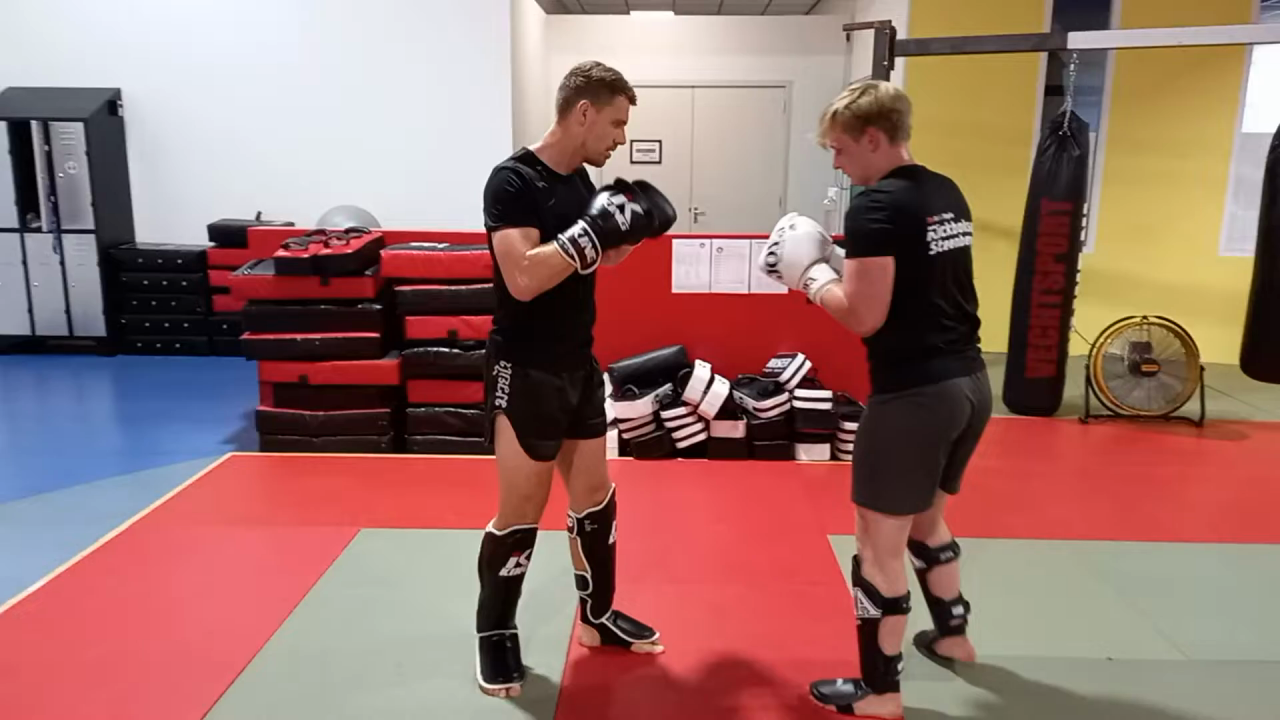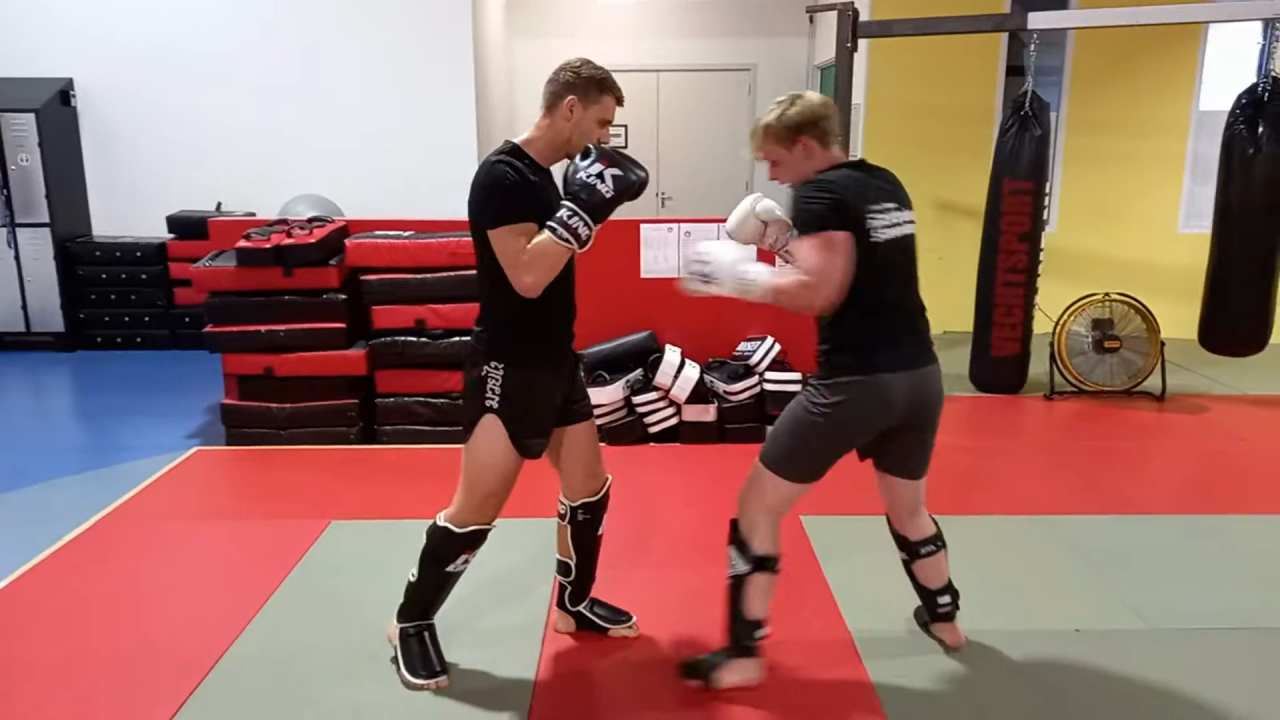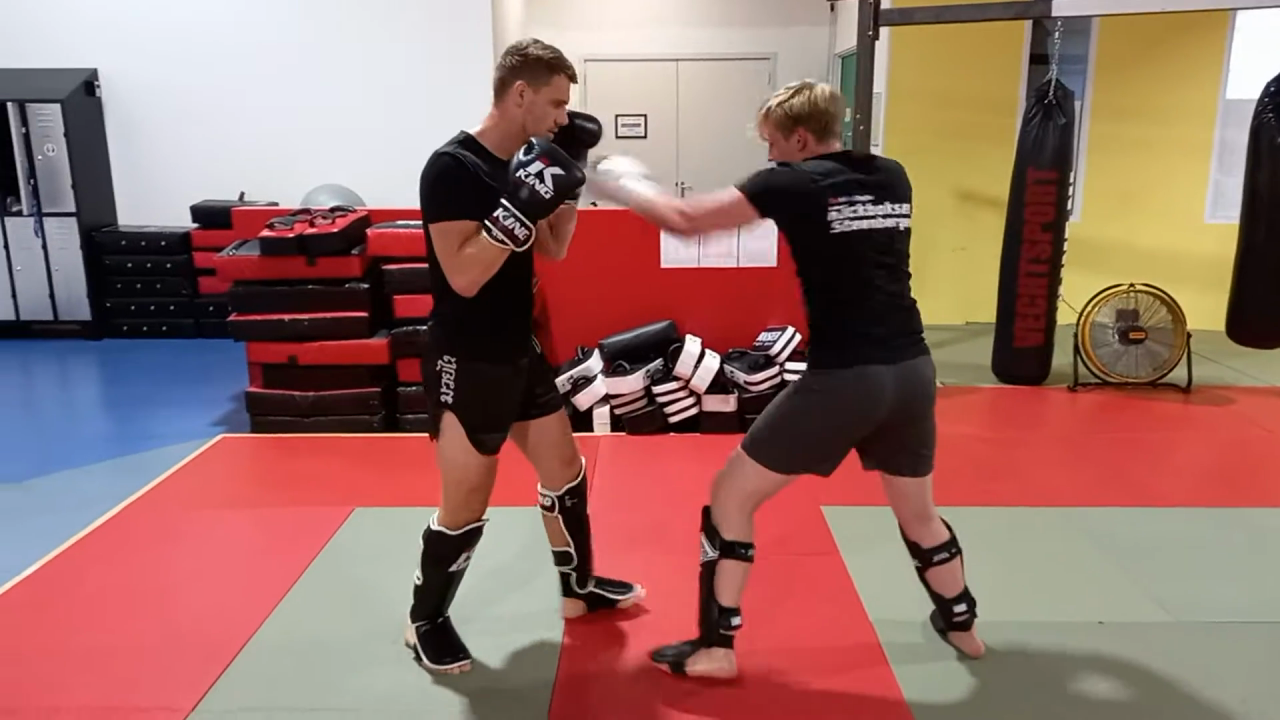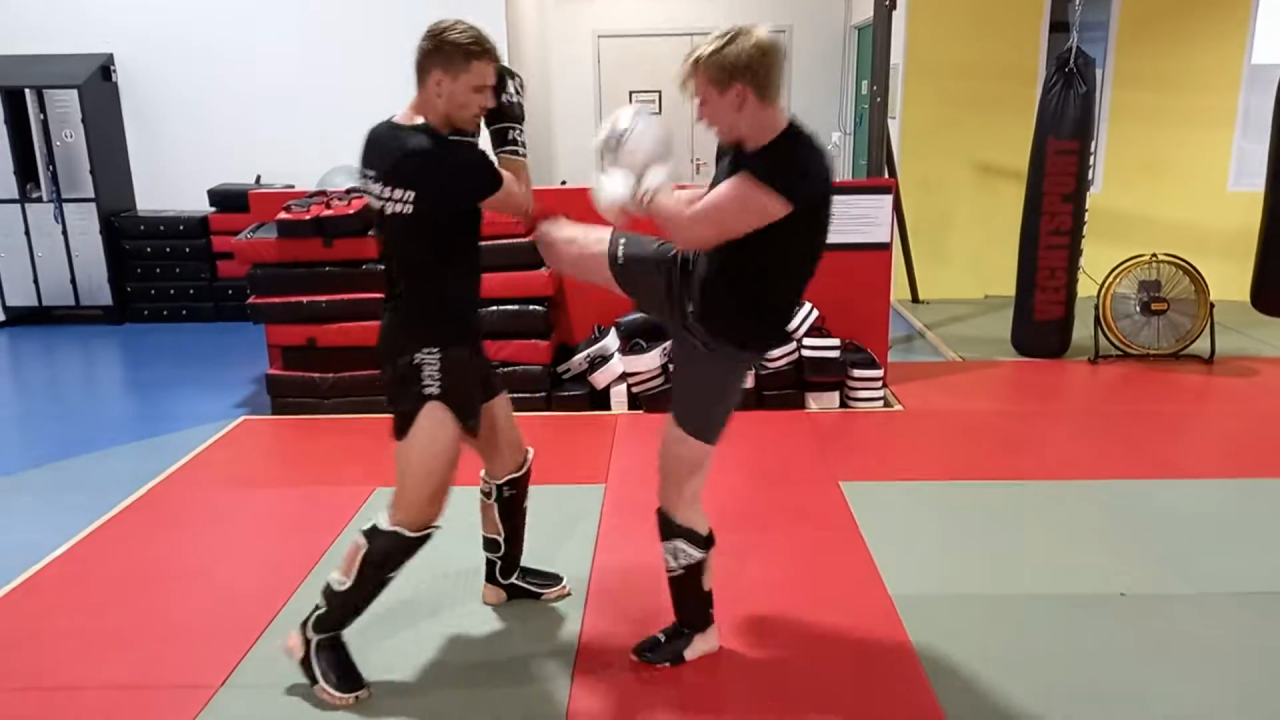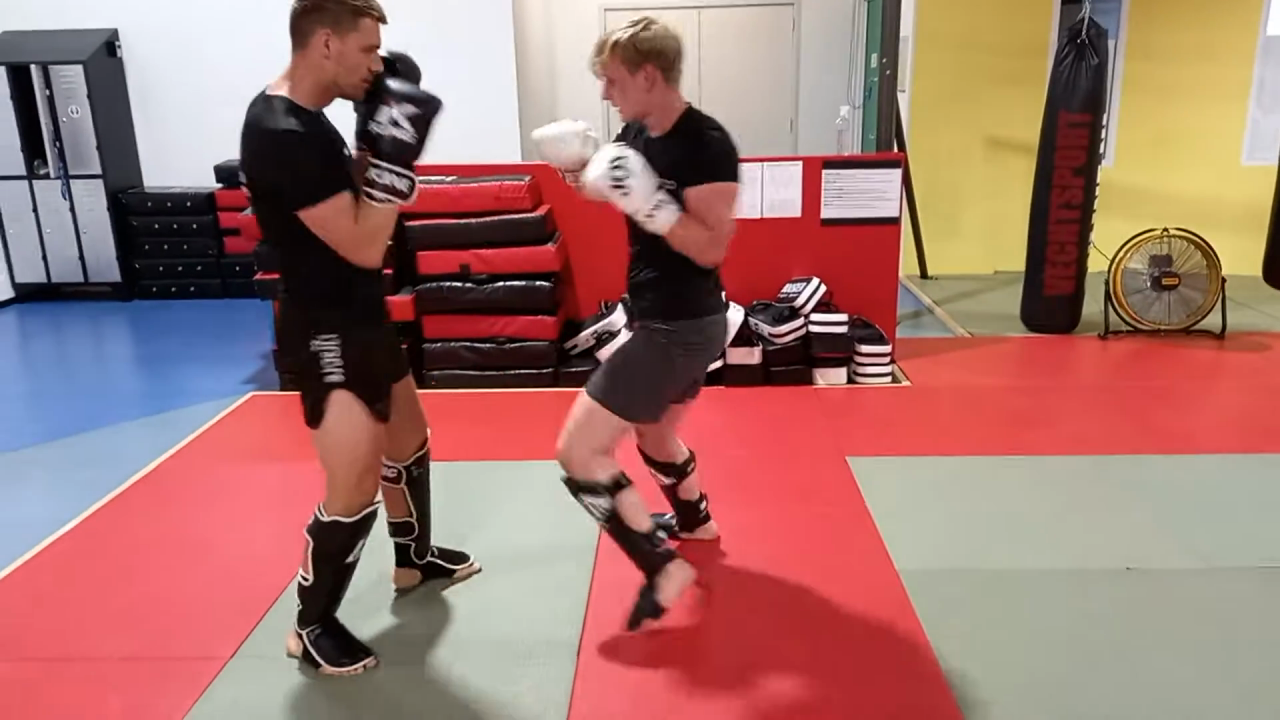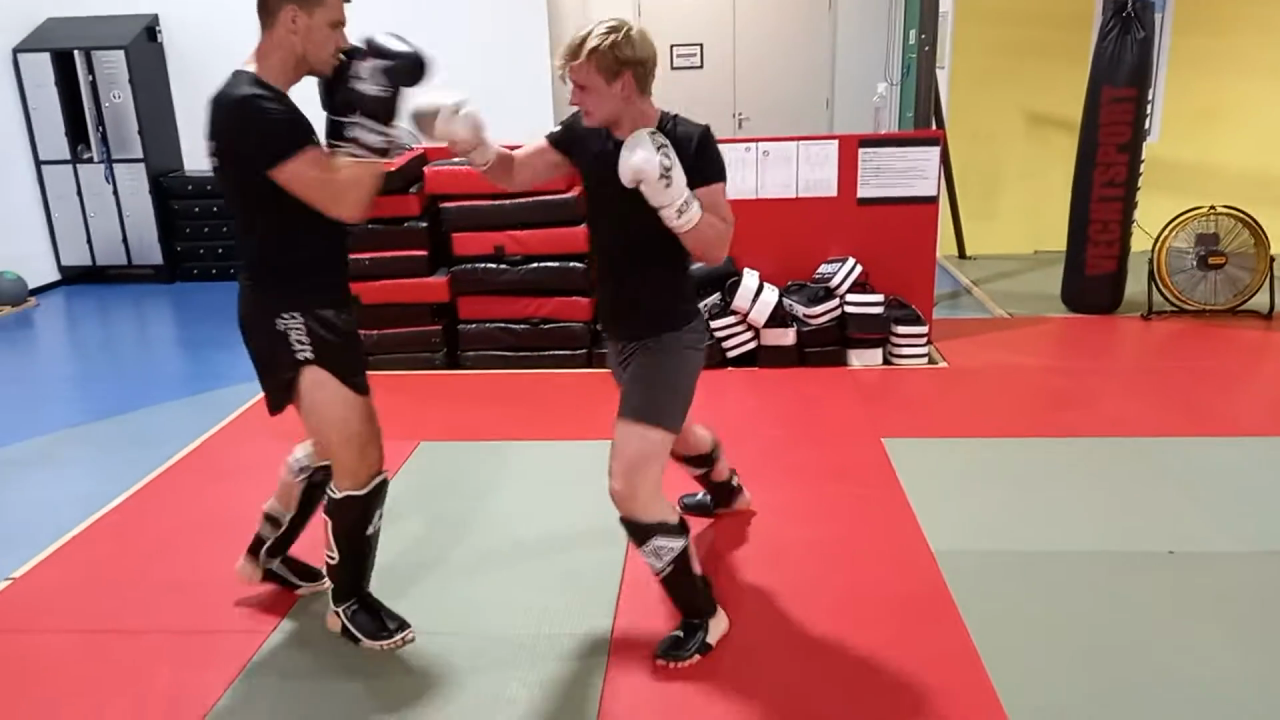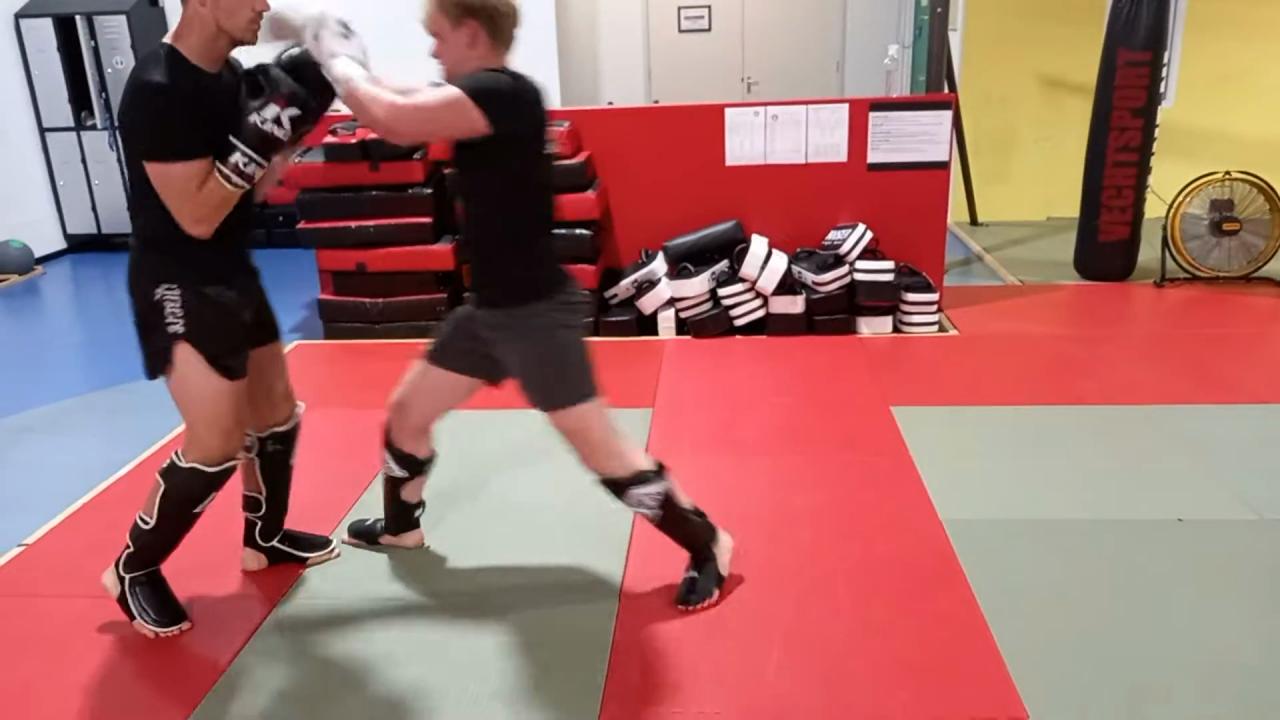
dt=0.5s
person 1, frame 1
left shoulder: (582, 181)
right shoulder: (512, 180)
left elbow: (600, 259)
right elbow: (523, 279)
left wrist: (634, 227)
right wrist: (596, 224)
left hip: (577, 364)
right hip: (524, 370)
left knee: (595, 497)
right knee: (520, 513)
left ankle: (597, 616)
right ankle: (494, 632)
person 1, frame 2
left shoulder: (543, 172)
right shoulder: (502, 174)
right elbow: (529, 276)
left wrist: (602, 201)
right wrist: (581, 204)
left hip: (555, 360)
right hip: (508, 367)
left knee: (589, 486)
right knee: (475, 511)
left ankle: (573, 603)
right ankle: (411, 622)
person 1, frame 3
left shoulder: (516, 163)
right shoulder: (452, 168)
left elbow: (546, 248)
right elbow: (464, 278)
left wrist: (564, 170)
right wrist: (524, 203)
left hip: (517, 352)
right hip: (464, 362)
left knee: (565, 470)
right knee: (465, 509)
left ankle: (580, 584)
right ankle: (426, 622)
person 1, frame 4
left shoulder: (385, 141)
right shoulder: (446, 159)
right elbow: (522, 205)
left wrist: (487, 124)
right wrist: (508, 129)
left hip: (447, 338)
right hip: (429, 349)
left knee: (510, 457)
right knee: (415, 513)
left ankle: (504, 572)
right ankle: (321, 631)
person 1, frame 5
left shoulder: (306, 116)
right shoulder: (280, 134)
left elbow: (355, 202)
right elbow: (364, 247)
left wrist: (392, 134)
right wrist: (396, 150)
left hip: (360, 317)
right hip: (326, 333)
left knee: (409, 442)
right knee: (352, 492)
left ankle: (415, 556)
right ankle: (312, 625)
person 1, frame 6
left shoulder: (268, 102)
right shoulder: (251, 109)
left elbow: (325, 187)
right elbow: (345, 203)
left wrist: (361, 112)
right wrist: (372, 109)
left hip: (311, 298)
right hip: (291, 310)
left knee: (334, 441)
right knee: (362, 461)
left ankle: (265, 555)
right ankle: (350, 600)
person 1, frame 7
left shoulder: (224, 70)
right shoulder: (159, 90)
left elbow: (260, 183)
right elbow: (198, 218)
left wrist: (296, 113)
right wrist: (260, 134)
left hip: (229, 274)
right hip: (177, 288)
left knee: (275, 417)
right knee: (218, 445)
left ankle: (267, 537)
right ankle: (134, 570)
person 2, frame 1
left shoulder: (875, 206)
right shoulder: (947, 194)
left elbow: (864, 317)
left wrist: (809, 272)
right wrist: (833, 260)
left hip: (913, 395)
right hip: (969, 384)
left knee: (880, 544)
right knee: (927, 517)
right ankle: (951, 632)
person 2, frame 2
left shoulder: (821, 194)
right shoulder: (886, 184)
left elbow: (814, 294)
left wrist: (738, 273)
right wrist: (780, 233)
left hip: (854, 384)
right hip: (919, 376)
left knee: (759, 509)
right knee: (907, 506)
left ankle: (742, 654)
right ankle: (944, 616)
person 2, frame 3
left shoulder: (792, 182)
right shoulder: (892, 178)
left elbow: (686, 218)
left wrist: (623, 182)
left hip: (842, 378)
right hip: (910, 370)
left knee: (730, 496)
right knee: (918, 509)
left ankle: (714, 646)
right ankle: (961, 623)
person 2, frame 4
left shoulder: (795, 166)
right shoulder: (741, 143)
left elbow: (692, 226)
left wrist: (636, 194)
right wrist: (643, 197)
left hip: (727, 337)
right hip: (691, 282)
left knee: (679, 488)
right knee: (565, 243)
left ankle: (696, 627)
person 2, frame 5
left shoulder: (702, 145)
right shoulder: (640, 133)
left elbow: (709, 248)
right elbow: (593, 181)
left wrist: (644, 198)
right wrist: (578, 159)
left hip: (670, 325)
right hip: (678, 317)
left knee: (579, 455)
right knee: (652, 432)
left ankle: (663, 570)
right ankle: (693, 516)
person 2, frame 6
left shoulder: (693, 142)
right shoulder: (585, 133)
left elbow: (714, 250)
right elbow: (511, 171)
left wrist: (671, 193)
right wrist: (470, 138)
left hip: (670, 336)
right hip: (622, 330)
left knee: (632, 488)
right knee: (670, 430)
left ankle: (703, 615)
right ankle: (726, 489)
person 2, frame 7
left shoulder: (501, 93)
right shoulder: (483, 97)
left elbow: (389, 120)
right elbow: (397, 108)
left wrist: (338, 57)
right wrist: (347, 59)
left hip: (536, 315)
right hip: (490, 309)
left knee: (602, 455)
right knee: (404, 413)
left ankle: (704, 544)
right ankle: (400, 523)
